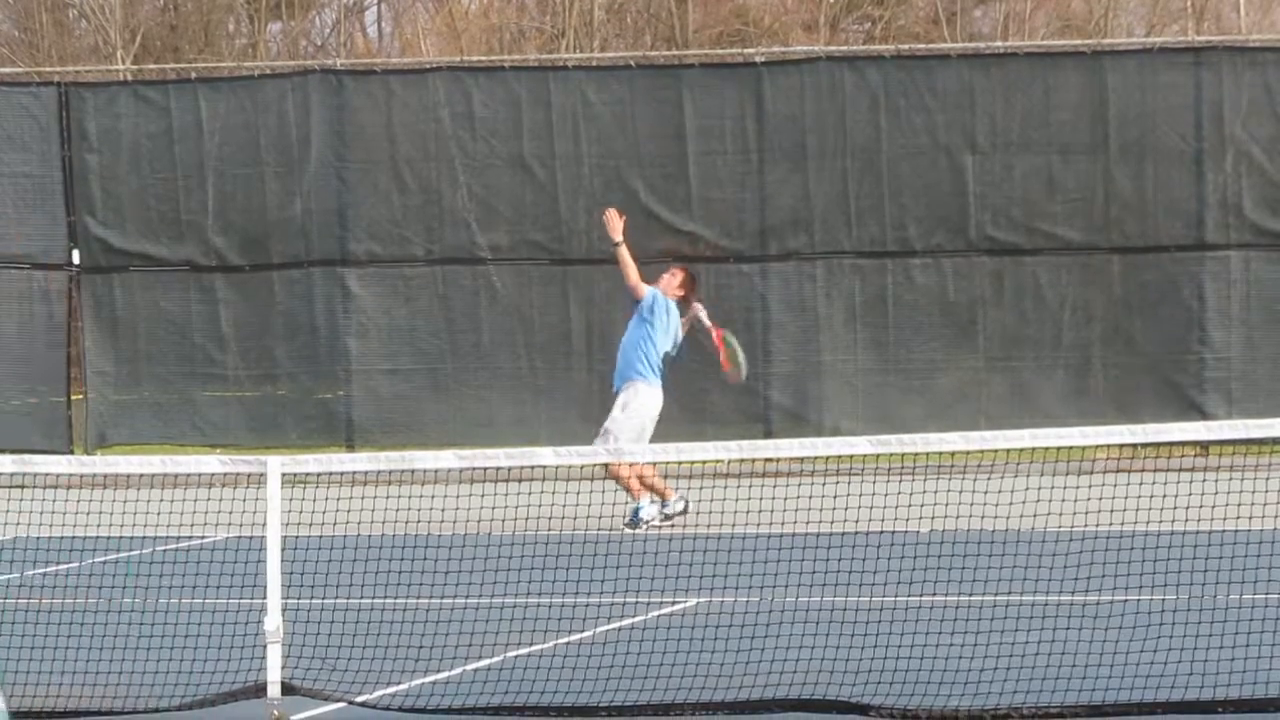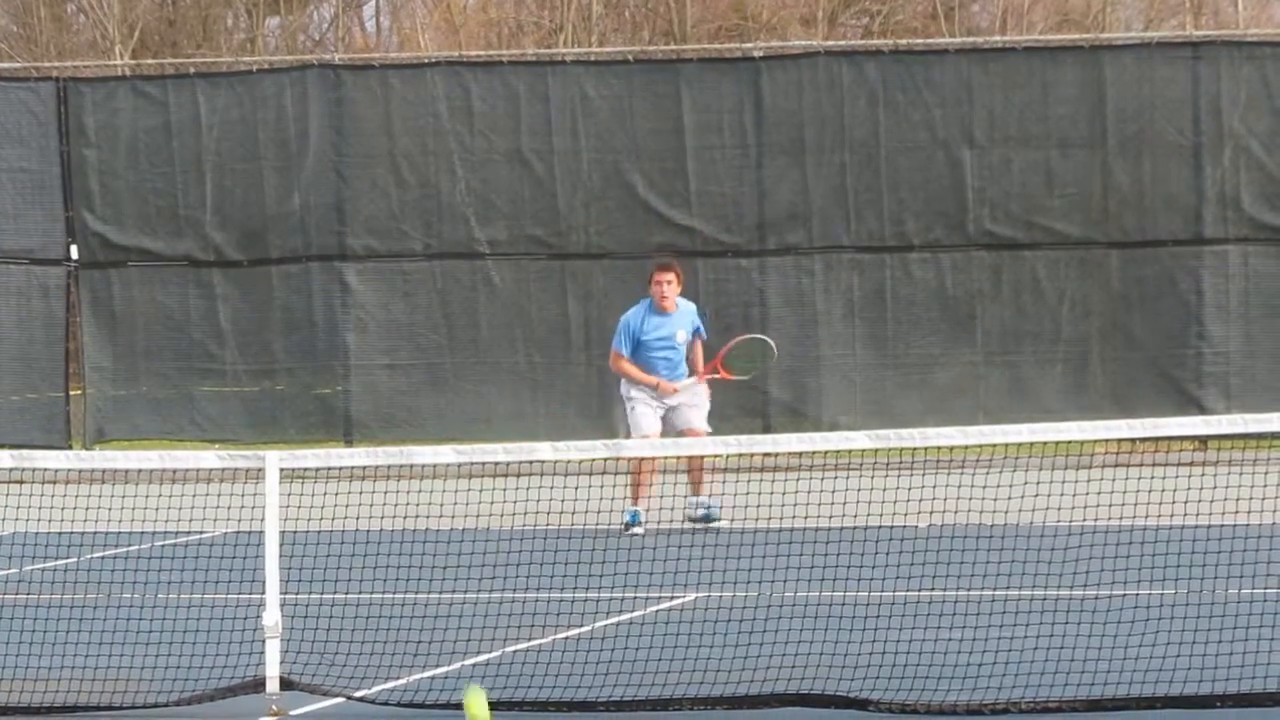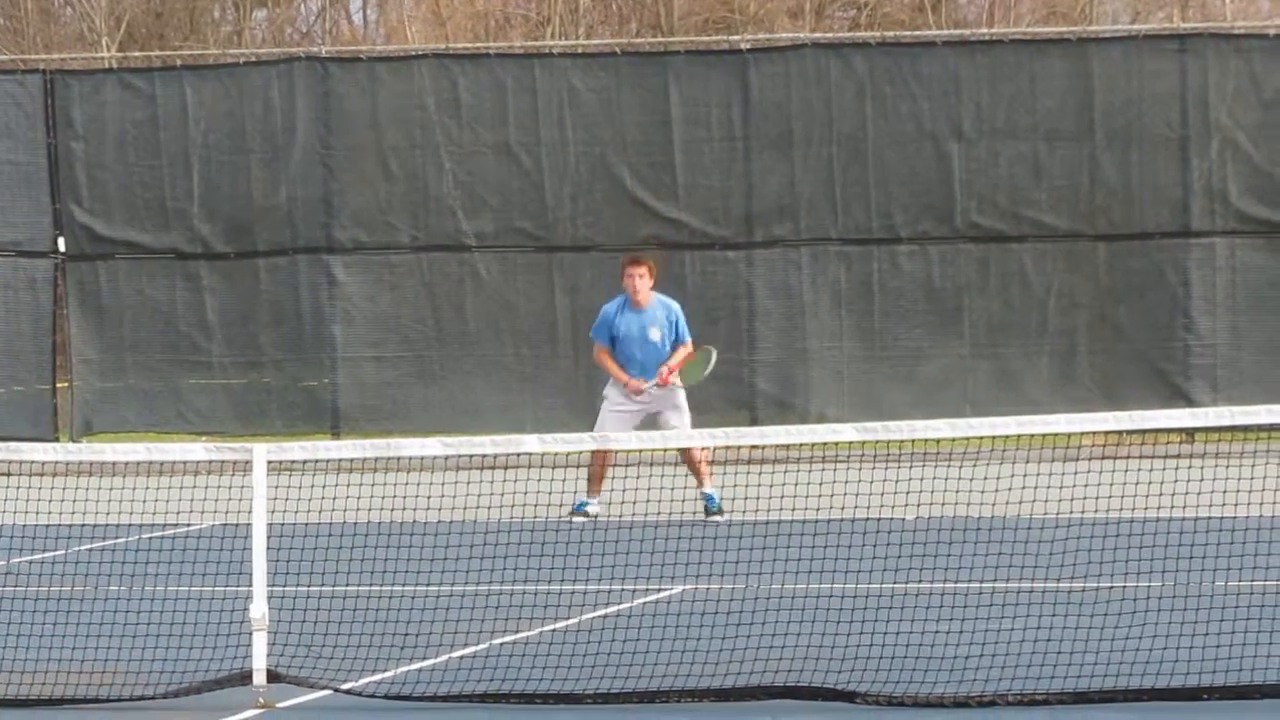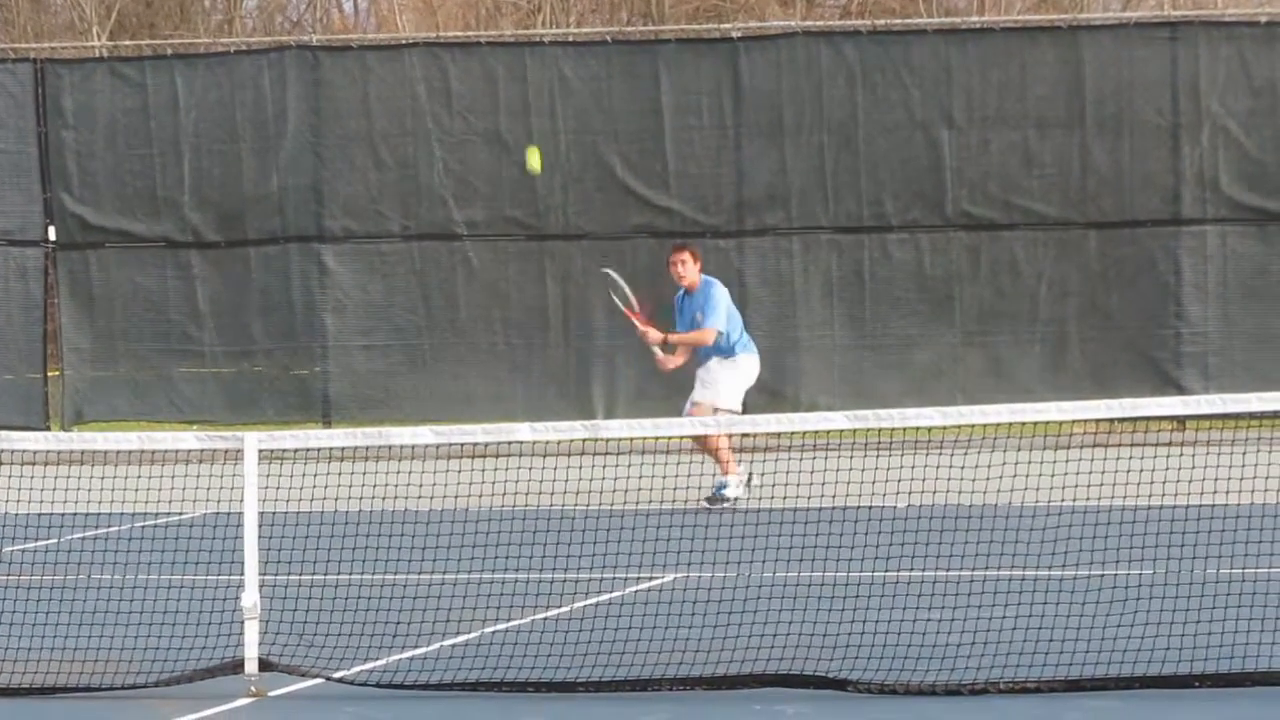
dt=1s
person 1, frame 1
left shoulder: (661, 303)
right shoulder: (667, 316)
left elbow: (633, 281)
right elbow: (674, 338)
left wrist: (617, 240)
left hip: (639, 393)
right hip: (635, 393)
right knee: (629, 462)
left ankle: (644, 505)
right ankle: (671, 499)
person 1, frame 2
left shoulder: (689, 310)
right shoulder: (633, 318)
right elbow: (617, 362)
left wrist: (700, 376)
right wrist: (656, 383)
left hip: (681, 386)
right hip: (642, 389)
left knee: (697, 436)
left ankle: (698, 504)
right ankle: (634, 512)
person 1, frame 3
left shoulder: (670, 309)
right shoulder: (610, 312)
left elbow: (685, 346)
right elbow: (600, 353)
left wrist: (669, 367)
right wrist: (625, 380)
left hip: (664, 385)
right hip: (625, 387)
right knee: (602, 445)
left ankle: (708, 493)
right ankle: (591, 500)
person 1, frame 4
left shoulder: (714, 291)
right shoulder: (681, 299)
left elbow: (707, 336)
right elbow: (687, 342)
left wrist: (663, 337)
right wrist: (673, 360)
left hip: (738, 360)
right hip: (711, 364)
left knee: (702, 418)
left ankle: (729, 483)
right ankle: (735, 475)
